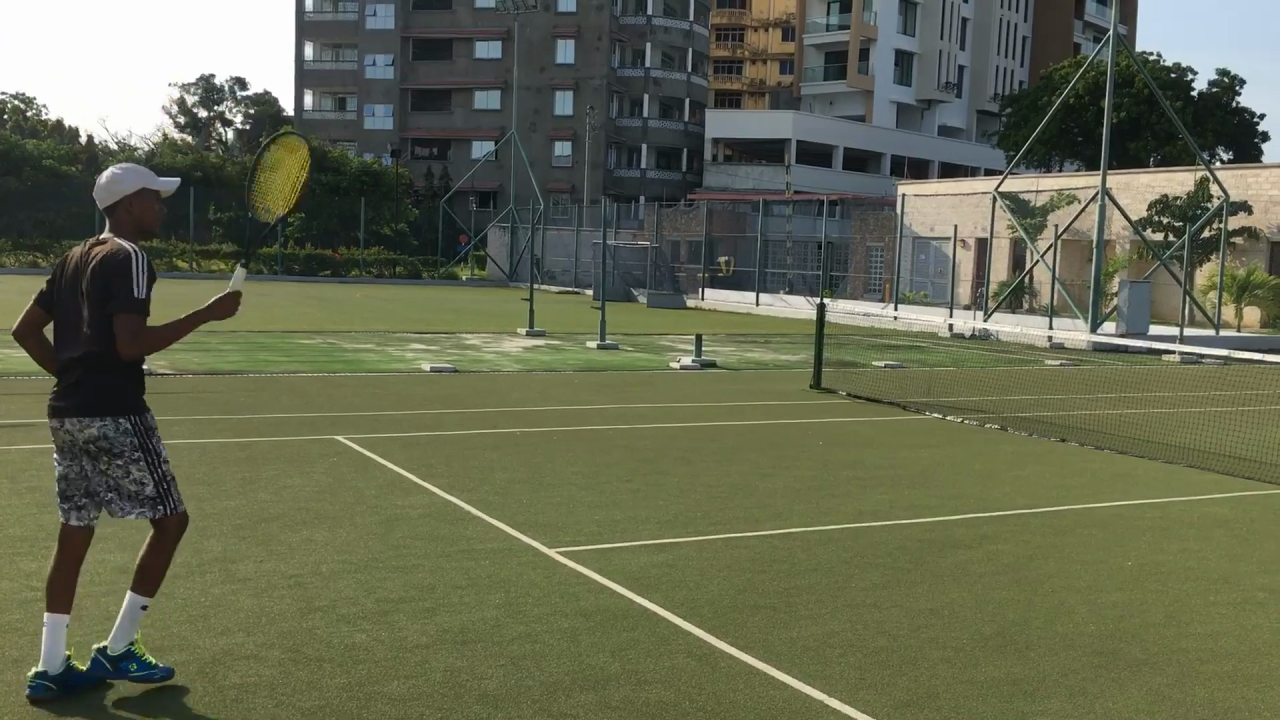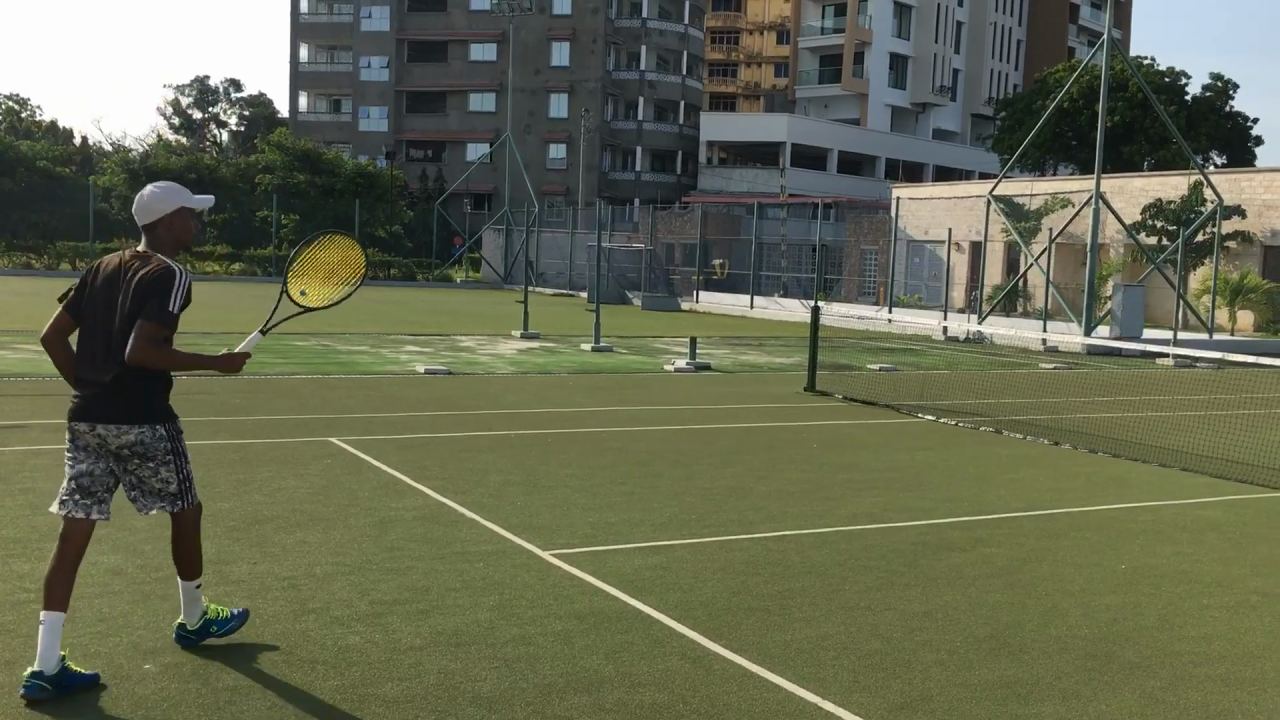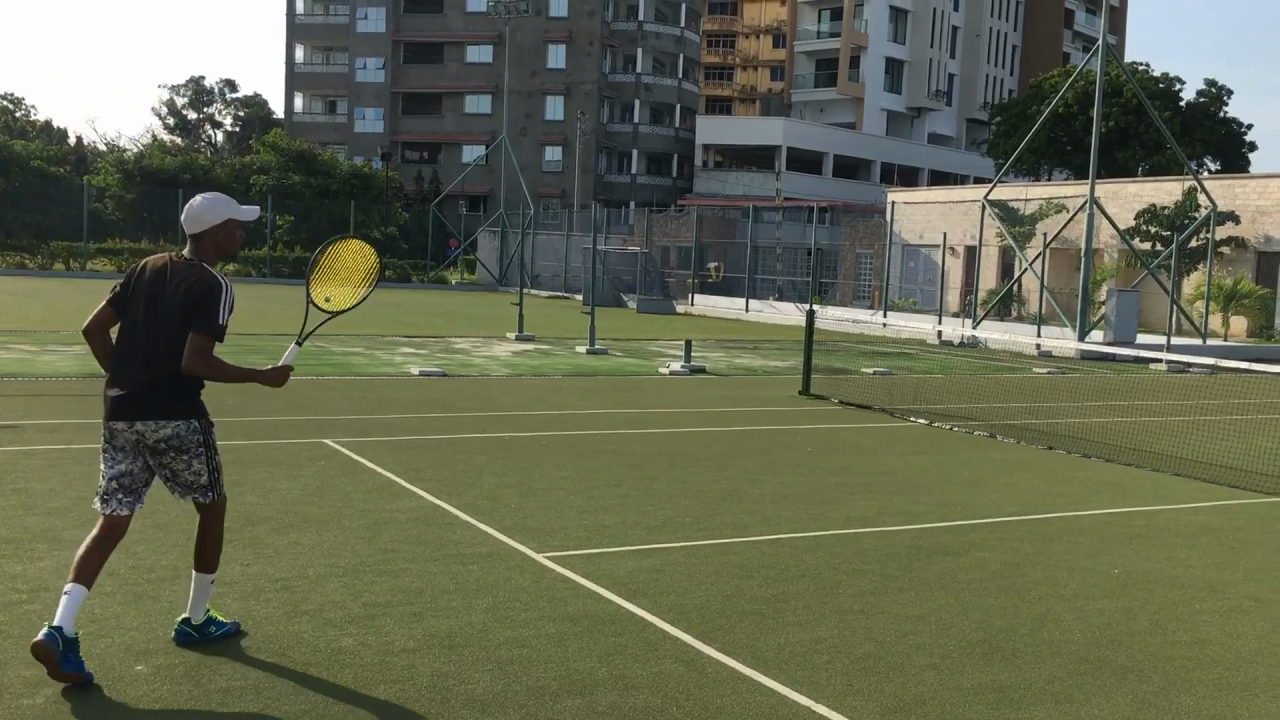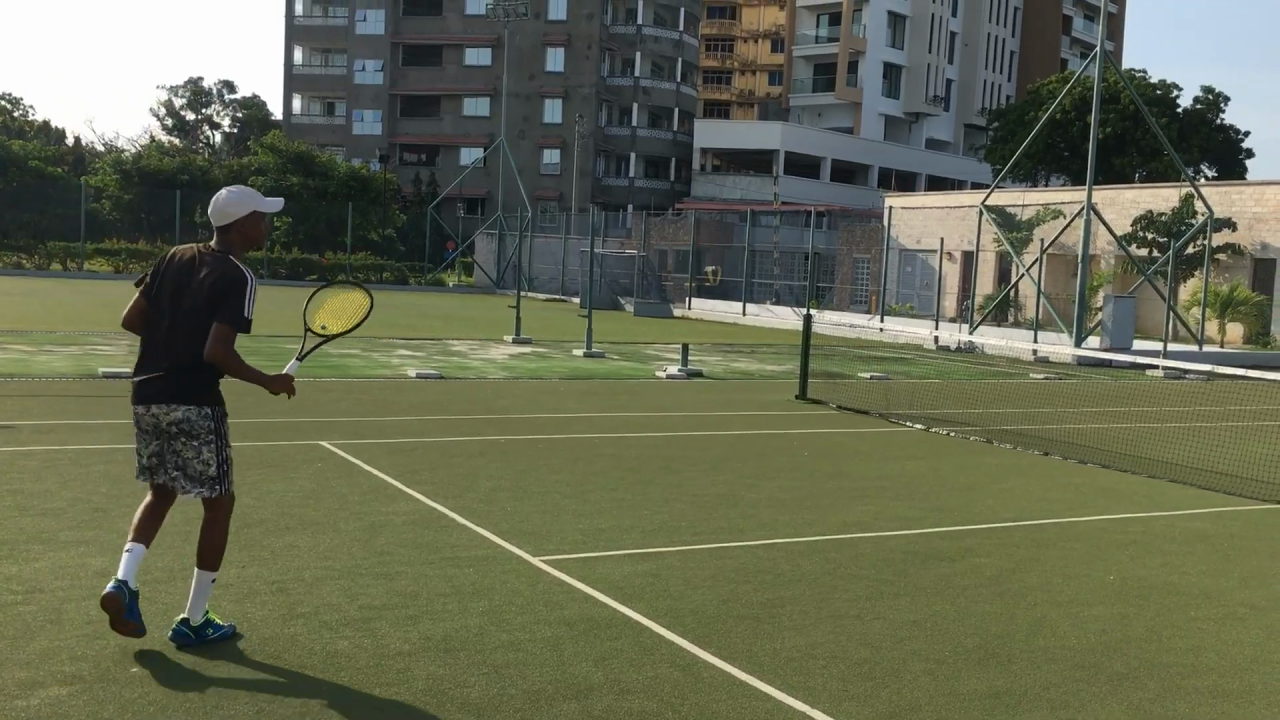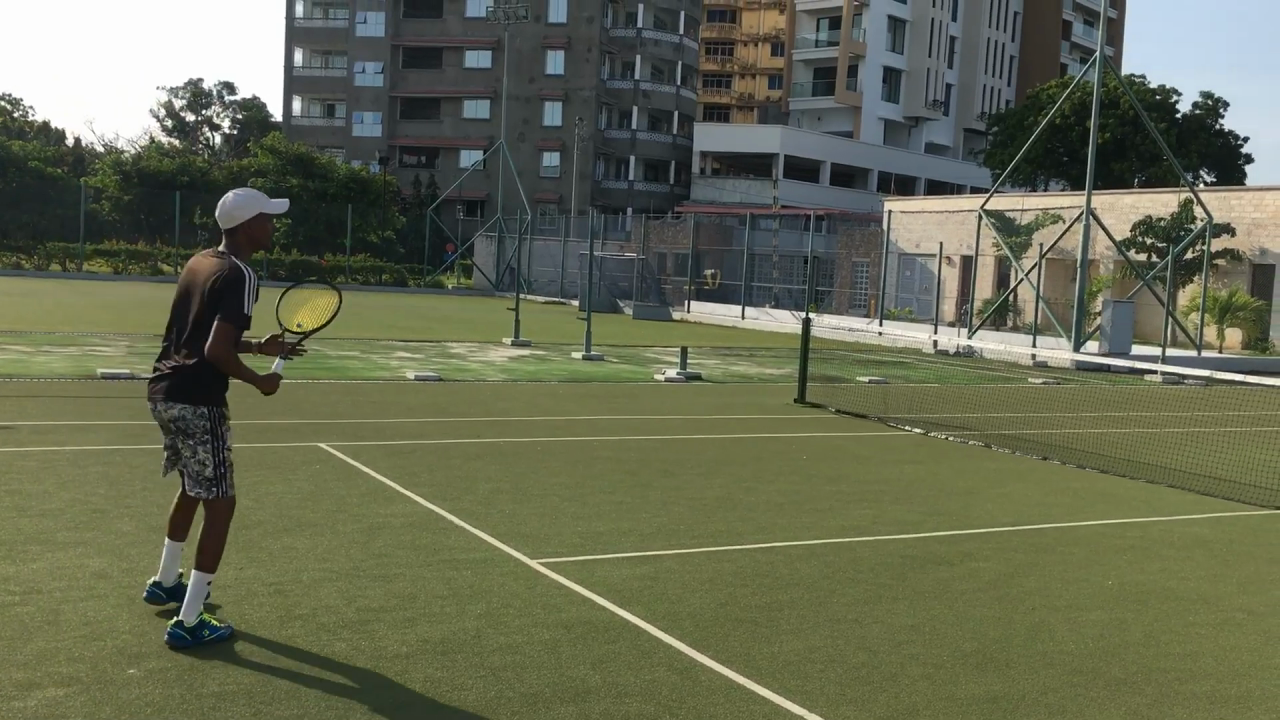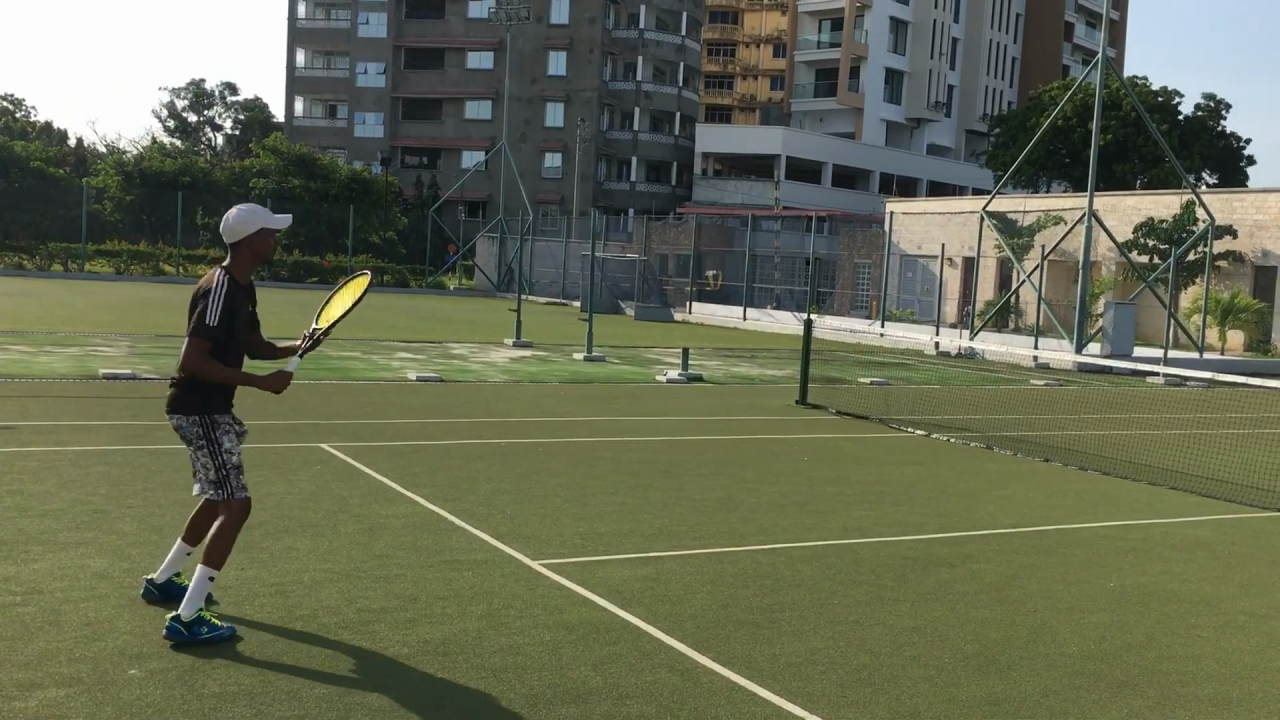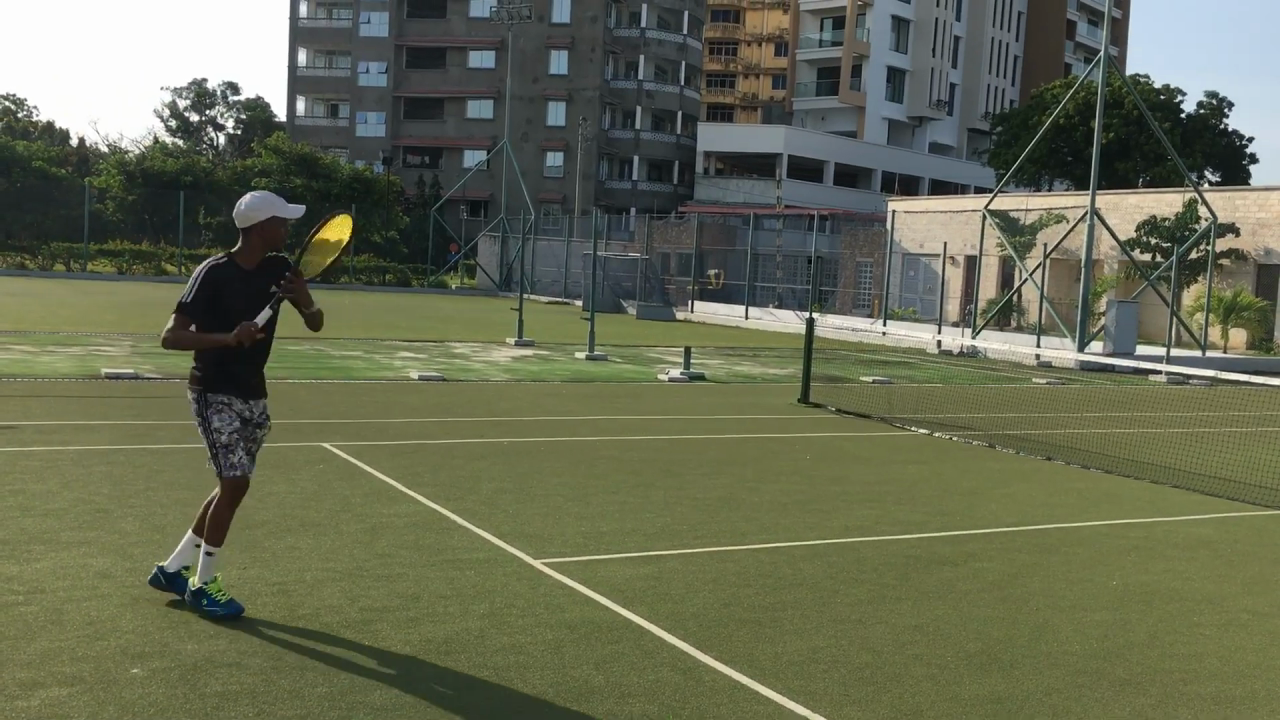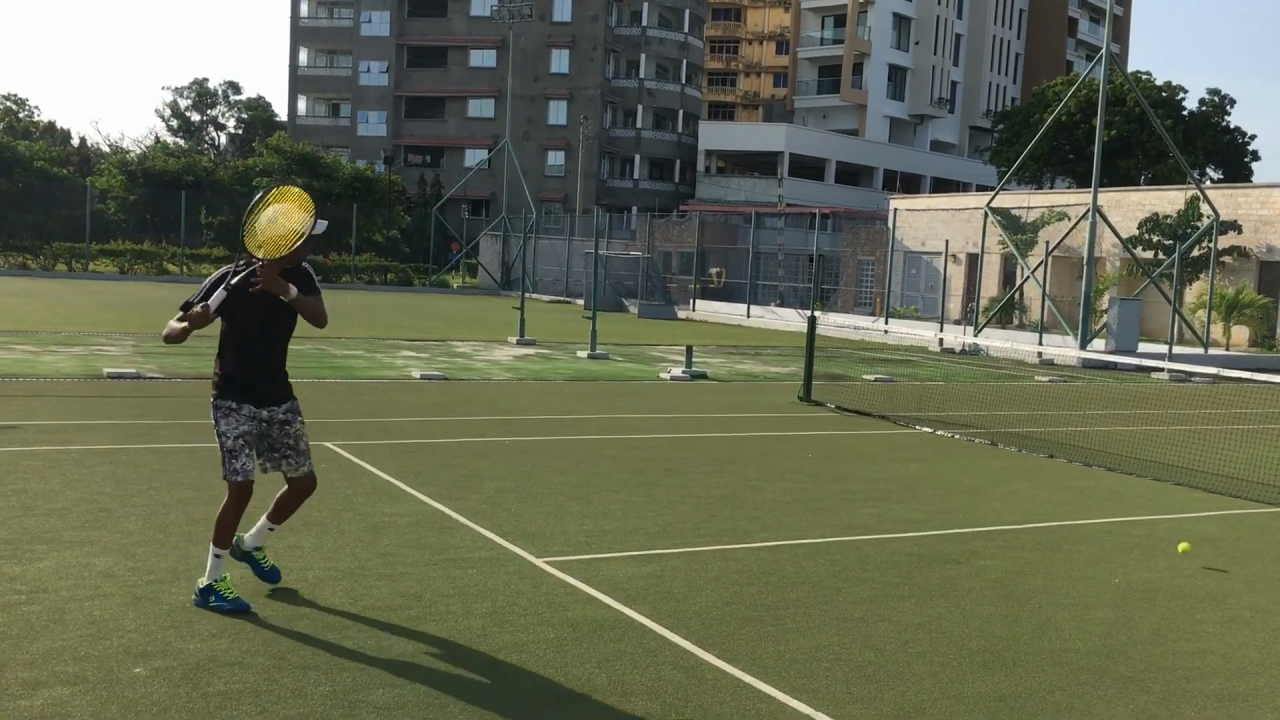
dt=0.2s
person 1, frame 1
left shoulder: (74, 259)
right shoulder: (128, 258)
left elbow: (25, 331)
right elbow: (130, 346)
right wrist: (206, 314)
left hip: (68, 414)
right hip: (116, 414)
left knee: (74, 534)
right knee: (171, 521)
left ankle: (50, 669)
right ankle: (117, 649)
person 1, frame 2
left shoulder: (102, 268)
right shoulder: (171, 275)
left elbow: (52, 337)
right elbow: (139, 352)
right wrist: (213, 363)
left hip: (87, 419)
right hip: (143, 420)
left knee: (74, 532)
right knee: (186, 513)
left ankle: (45, 668)
right ankle: (196, 620)
person 1, frame 3
left shoulder: (145, 269)
right shoulder: (214, 286)
left elbow: (94, 330)
right elbow: (194, 362)
right wrist: (260, 376)
left hip: (121, 415)
right hip: (176, 417)
left knee: (111, 523)
right knee: (212, 506)
left ankle: (60, 630)
right ankle: (197, 619)
person 1, frame 4
left shoulder: (174, 259)
right shoulder: (238, 278)
left elbow: (131, 319)
right elbow: (217, 352)
right wrist: (267, 382)
left hip: (147, 396)
right hip: (193, 403)
left knee: (160, 493)
right knee: (219, 503)
left ankle: (124, 583)
right ankle: (194, 621)
person 1, frame 5
left shoulder: (198, 263)
right shoulder: (240, 276)
right elbow: (216, 349)
left wrist: (259, 346)
right wrist: (257, 380)
left hip: (164, 392)
right hip: (198, 400)
left knee: (193, 487)
right knee: (220, 505)
left ankle: (166, 582)
right ankle: (189, 621)
person 1, frame 6
left shoulder: (242, 285)
right shoulder: (221, 288)
left elbow: (256, 346)
right elbow: (193, 362)
left wrist: (297, 348)
right wrist: (261, 383)
left hip: (206, 409)
right hip: (201, 411)
left knee: (219, 497)
right knee: (236, 506)
left ankle: (163, 580)
right ankle: (187, 618)
person 1, frame 7
left shoulder: (279, 267)
right shoulder: (213, 272)
left elbow: (315, 324)
right elbow: (171, 337)
left wrist: (305, 301)
right wrist: (227, 338)
left hip: (252, 394)
right hip: (215, 393)
left knee: (231, 484)
right knee: (235, 483)
left ankle: (172, 570)
right ankle: (202, 584)
person 1, frame 8
left shoulder: (298, 277)
right shoulder: (227, 280)
left elbow: (320, 319)
right elbow: (171, 331)
left wrist: (285, 291)
right wrist: (191, 322)
left hip: (279, 399)
right hip: (233, 401)
left knee: (305, 482)
right knee: (241, 489)
left ankle: (251, 543)
right ankle: (210, 583)
